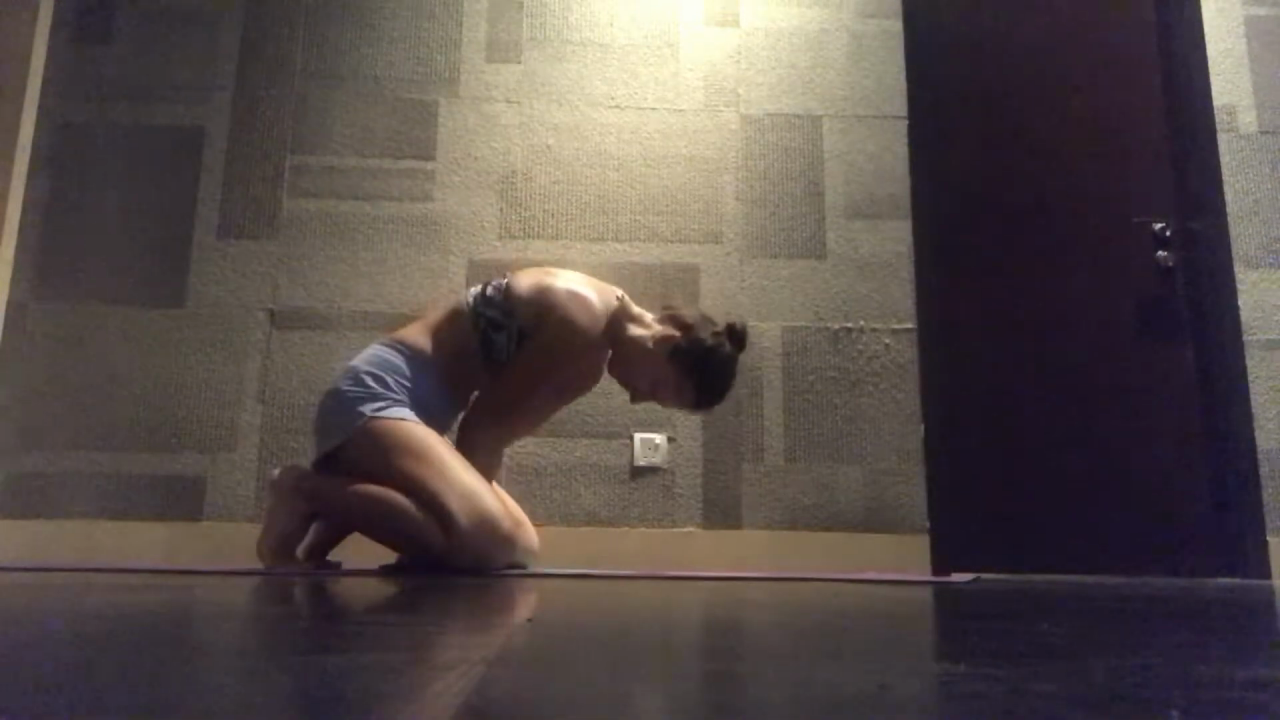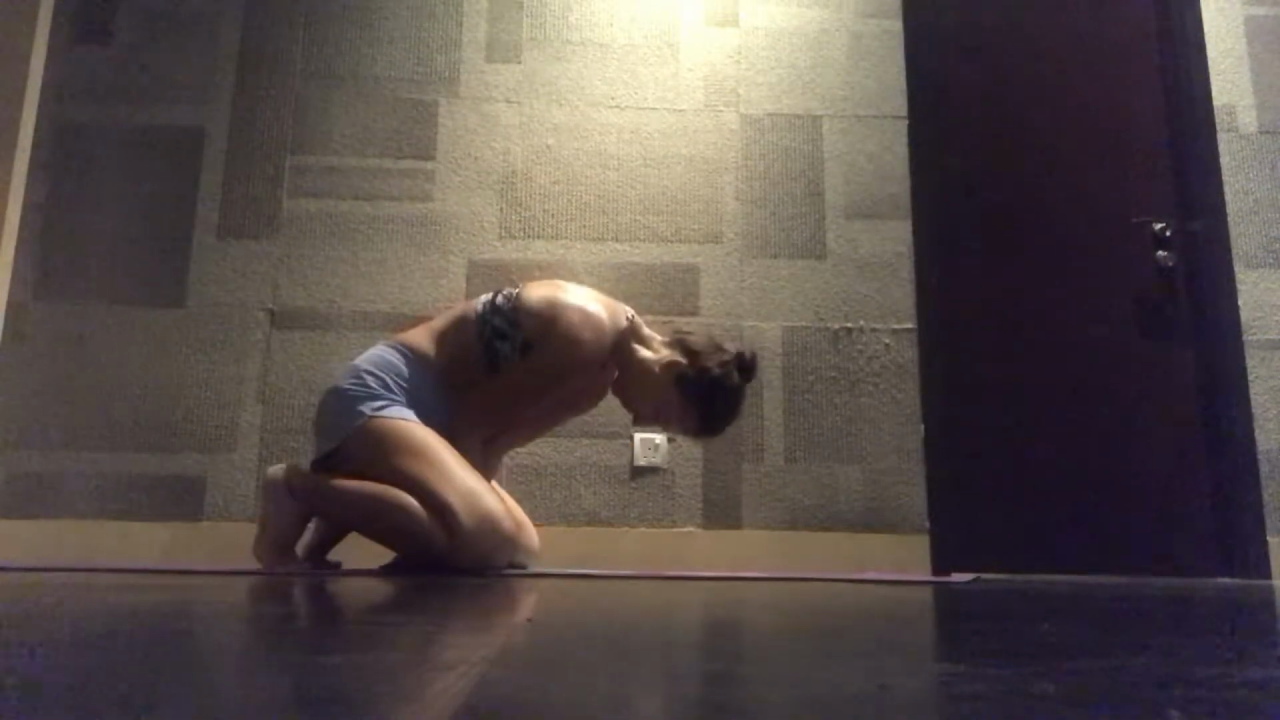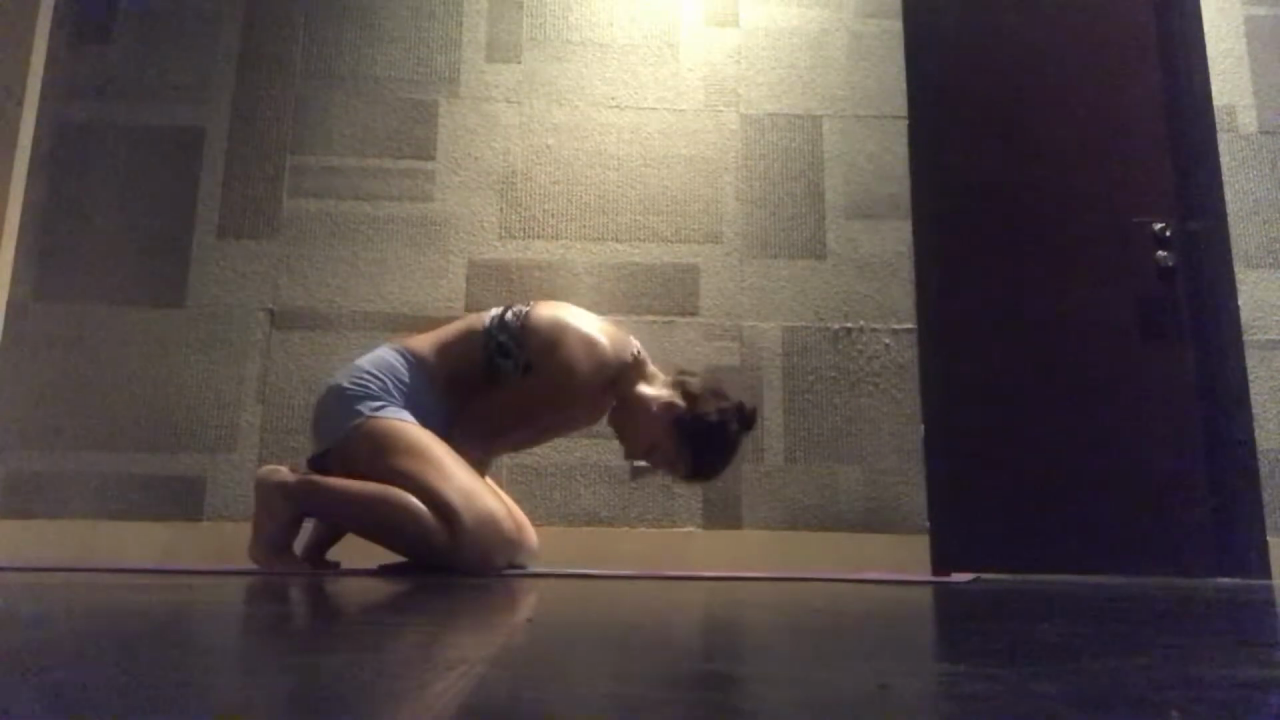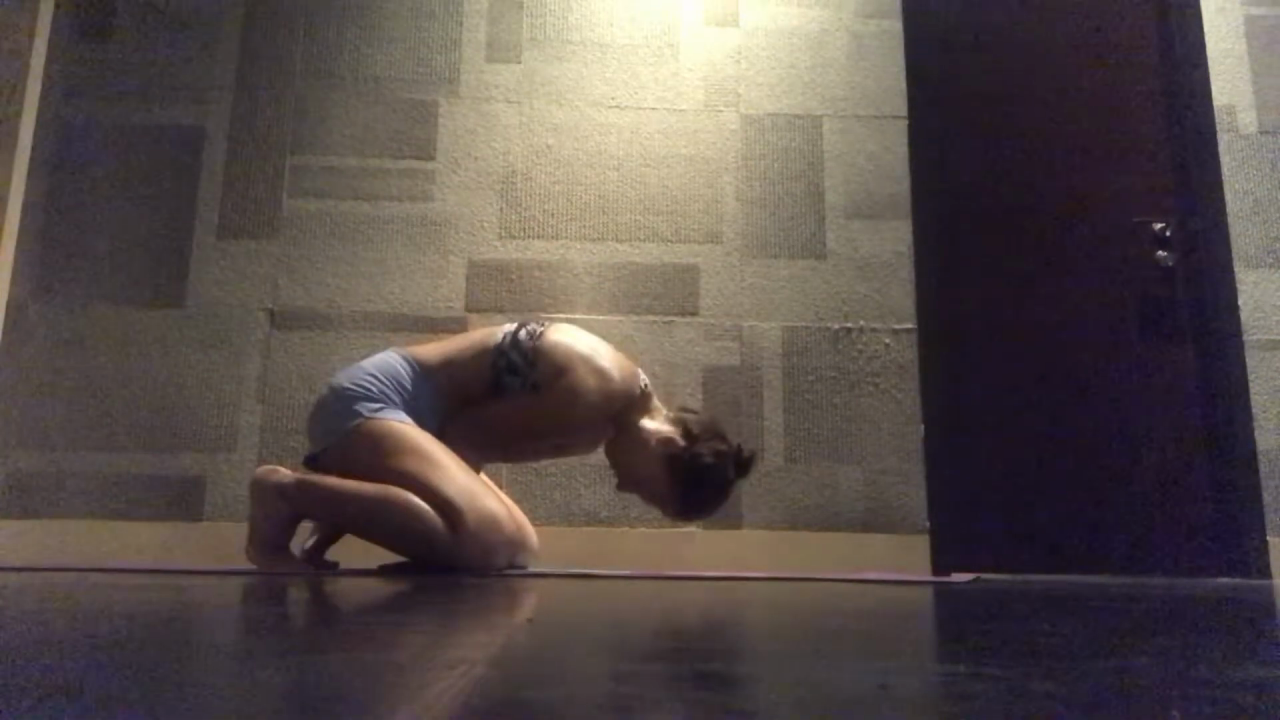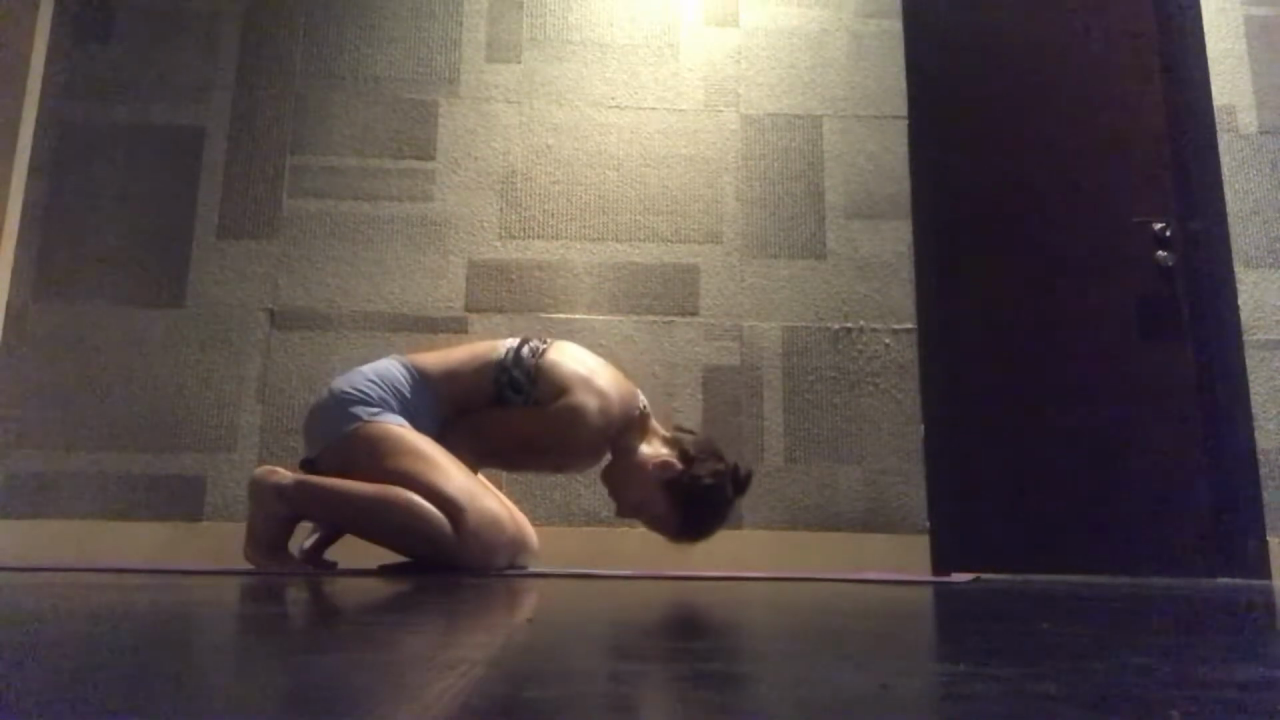
dt=0.5s
person 1, frame 1
left shoulder: (593, 361)
right shoulder: (582, 316)
left elbow: (497, 430)
right elbow: (484, 422)
left wrist: (472, 499)
right wrist: (470, 503)
left hip: (411, 409)
right hip: (376, 394)
left knee: (519, 546)
right knee: (489, 541)
left ankle: (336, 512)
right ankle: (306, 492)
person 1, frame 2
left shoulder: (600, 372)
right shoulder: (588, 334)
left elbow: (491, 439)
right elbow: (473, 423)
left hip: (416, 409)
right hip: (375, 395)
left knee: (518, 546)
right knee: (487, 540)
left ankle: (329, 514)
right ankle: (300, 490)
person 1, frame 3
left shoulder: (602, 395)
right shoulder: (592, 361)
left elbow: (481, 436)
right elbow: (470, 431)
left hip: (409, 411)
right hip: (371, 398)
left knee: (517, 546)
right knee: (483, 539)
left ankle: (329, 498)
right ankle: (292, 493)
person 1, frame 4
left shoulder: (608, 415)
right shoulder: (600, 392)
left elbow: (472, 437)
right elbow: (467, 435)
left hip: (397, 411)
right hip: (369, 400)
left knee: (517, 547)
right knee: (484, 538)
left ankle: (322, 517)
right ankle: (287, 492)
person 1, frame 5
left shoulder: (613, 416)
right shoulder: (595, 415)
left elbow: (466, 438)
right elbow: (464, 439)
left hip: (388, 414)
right hip: (365, 406)
left knee: (517, 547)
right knee: (483, 536)
left ankle: (326, 486)
right ankle: (286, 493)
